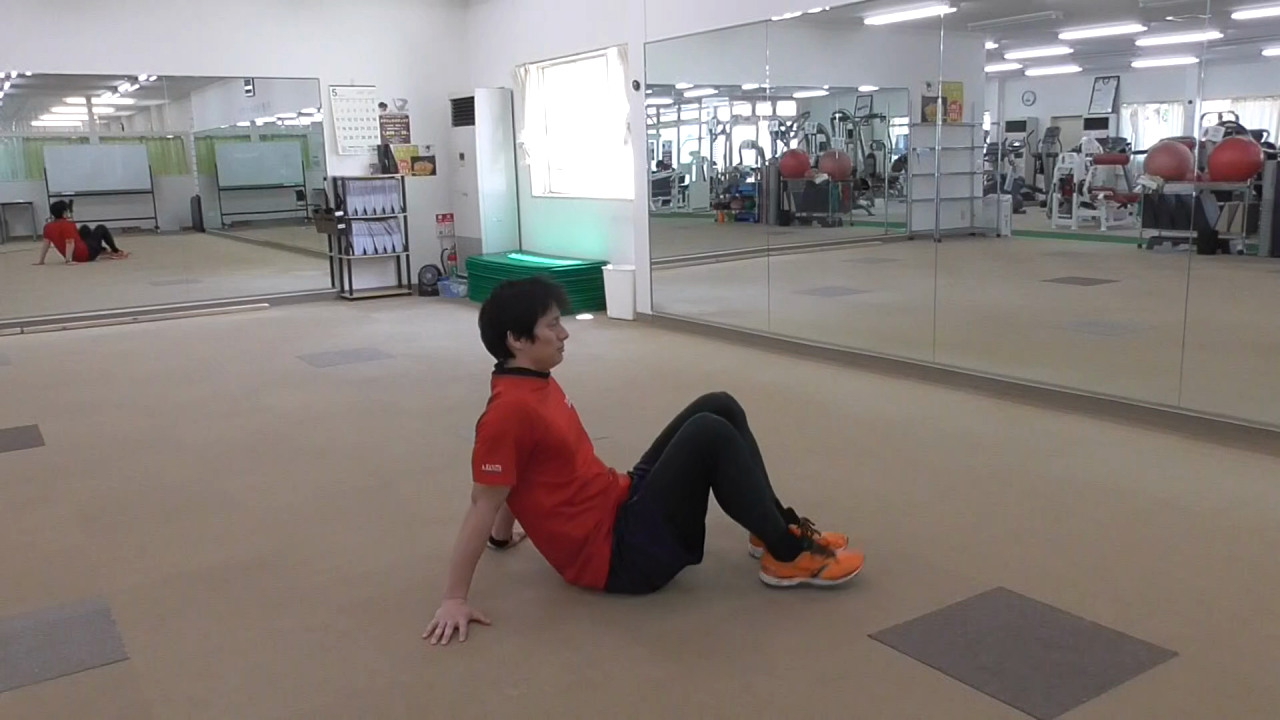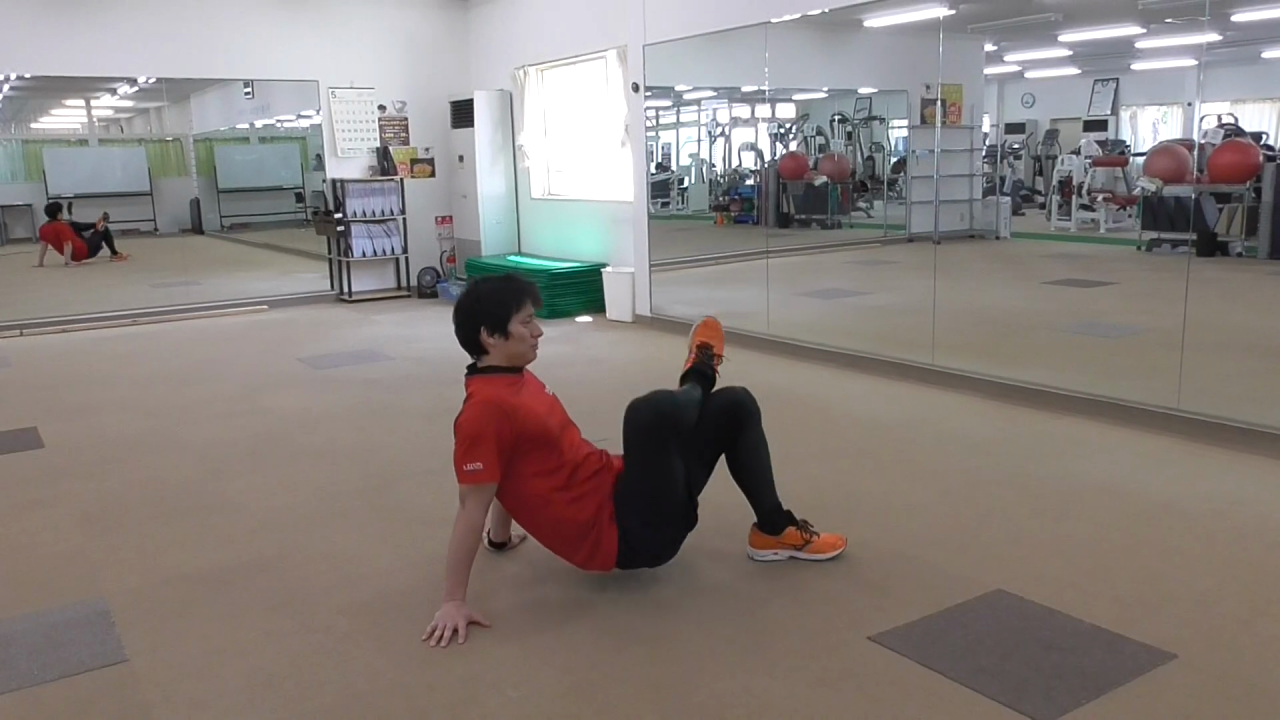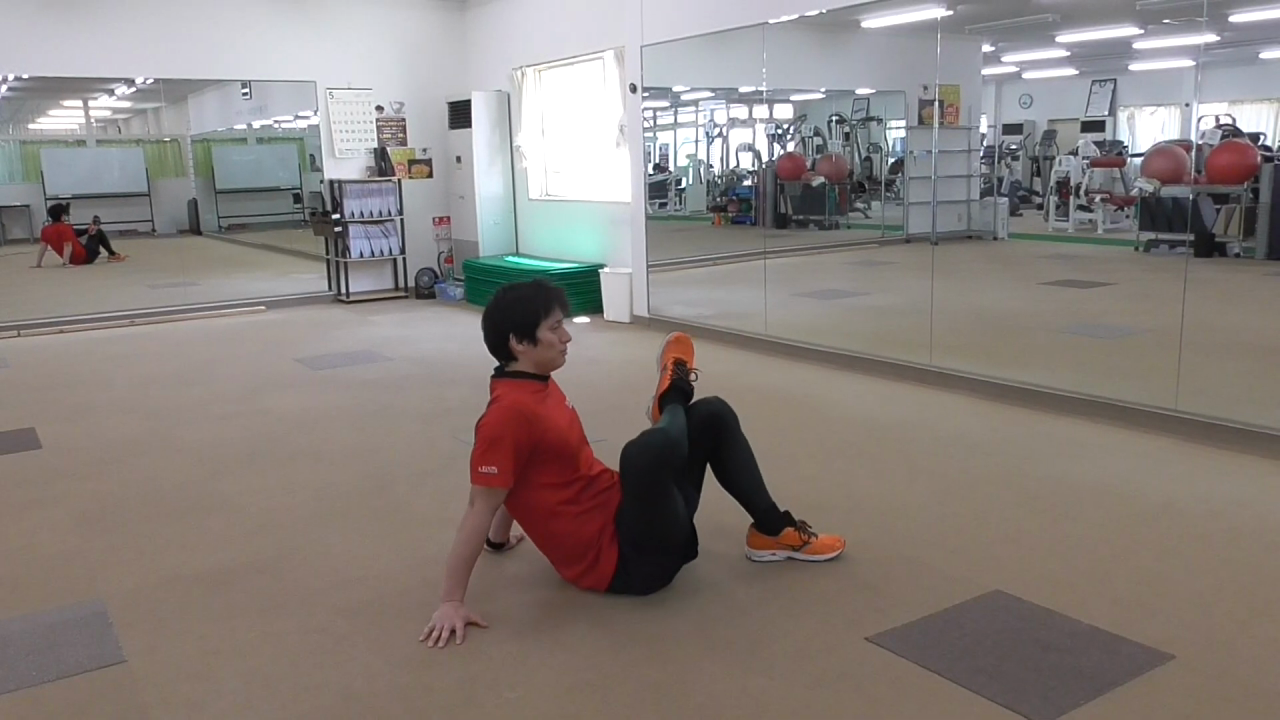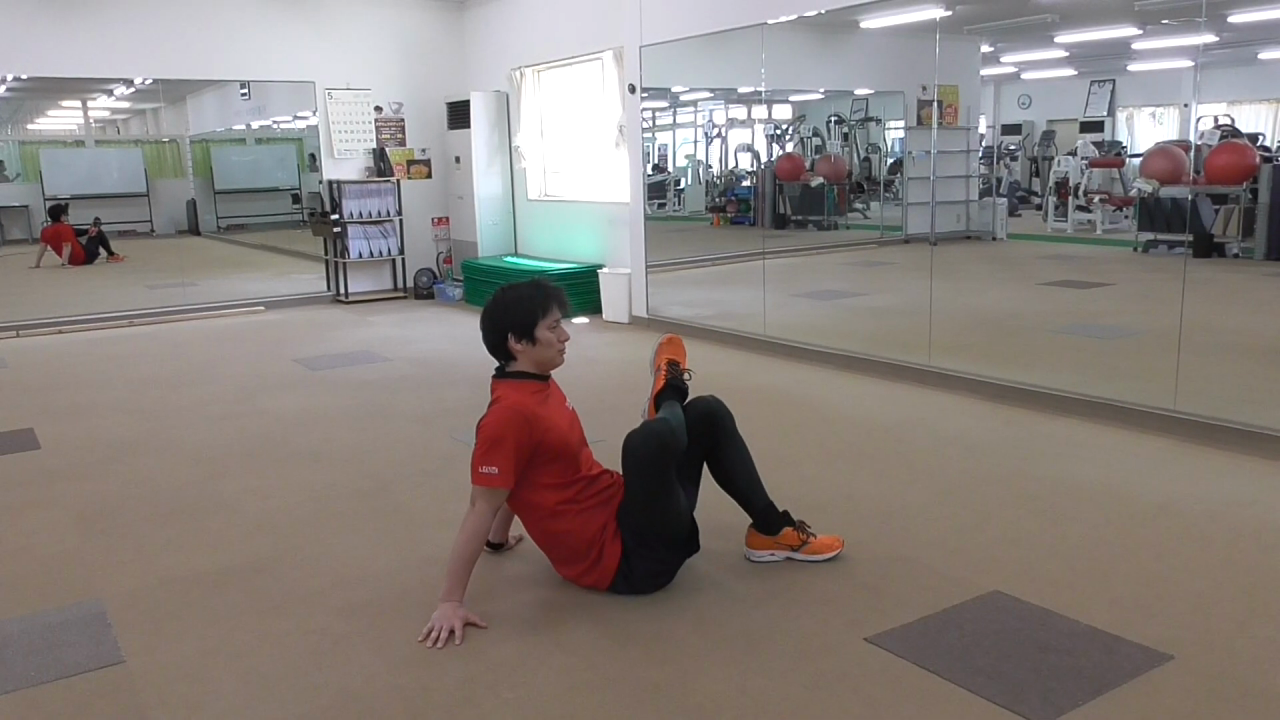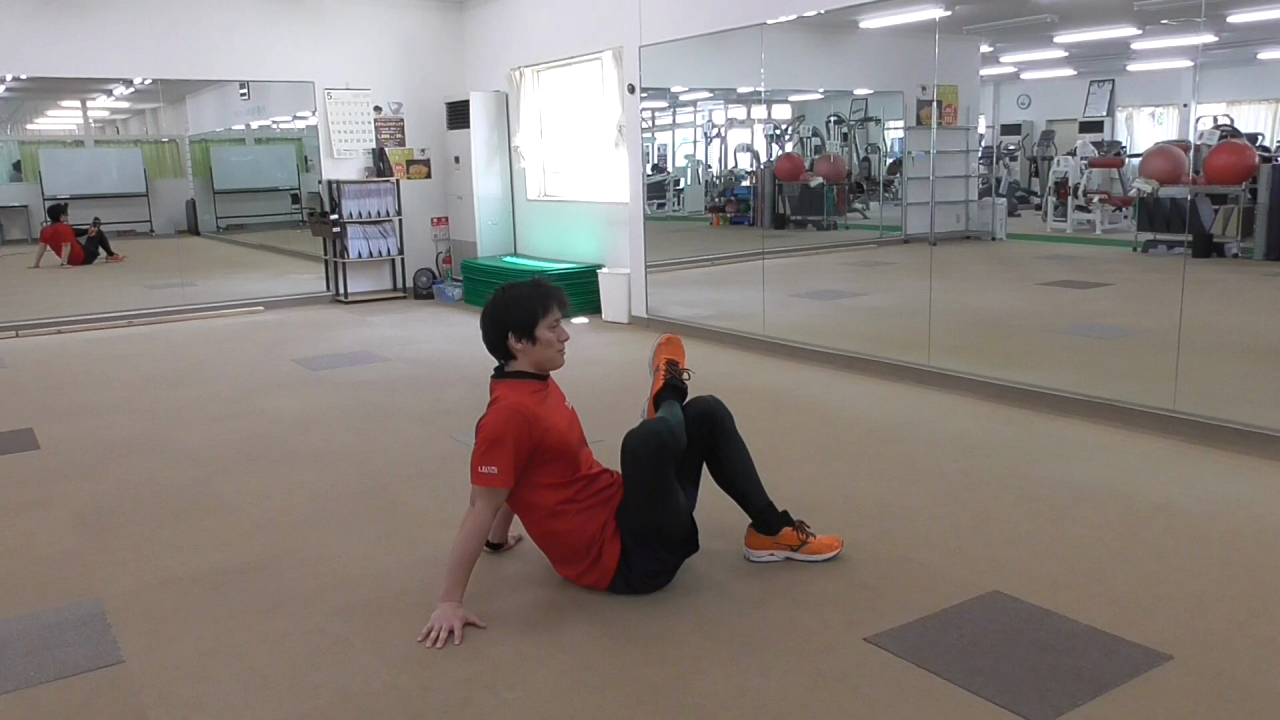
dt=1s
person 1, frame 1
left shoulder: (537, 383)
right shoulder: (511, 410)
left elbow: (519, 481)
right elbow: (483, 503)
left wrist: (501, 534)
right wrist: (454, 599)
left hip: (623, 504)
right hip: (622, 554)
left knee: (720, 408)
right knee: (708, 434)
left ankle: (775, 527)
right ankle: (787, 555)
person 1, frame 2
left shoulder: (515, 379)
right shoulder: (486, 408)
left elbow: (517, 470)
right elbow: (473, 504)
left wrist: (501, 537)
right wrist: (453, 602)
left hip: (619, 493)
right hip: (624, 530)
left knee: (737, 405)
right knee: (653, 410)
left ankle: (773, 530)
right ankle: (696, 386)
person 1, frame 3
left shoulder: (537, 384)
right shoulder: (510, 412)
left elbow: (521, 481)
right elbow: (481, 505)
left wrist: (500, 537)
right wrist: (452, 602)
left hip: (619, 515)
right hip: (621, 558)
left knee: (714, 415)
right knee: (649, 450)
left ankle: (773, 531)
right ankle: (672, 403)
person 1, frame 4
left shoulder: (538, 384)
right shoulder: (510, 413)
left elbow: (524, 479)
right elbow: (482, 506)
left wrist: (499, 539)
right wrist: (450, 602)
left hip: (619, 514)
right hip: (625, 557)
left knee: (709, 413)
right knee: (650, 439)
left ankle: (771, 531)
right ankle: (668, 400)
person 1, frame 5
left shoulder: (538, 384)
right shoulder: (510, 413)
left elbow: (524, 479)
right elbow: (482, 506)
left wrist: (499, 539)
right wrist: (449, 603)
left hip: (619, 513)
right hip: (624, 557)
left knee: (708, 413)
right knee: (649, 439)
left ankle: (771, 531)
right ankle: (668, 399)
